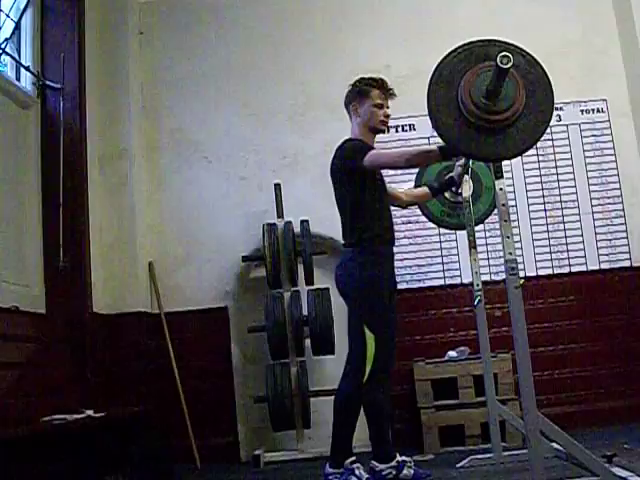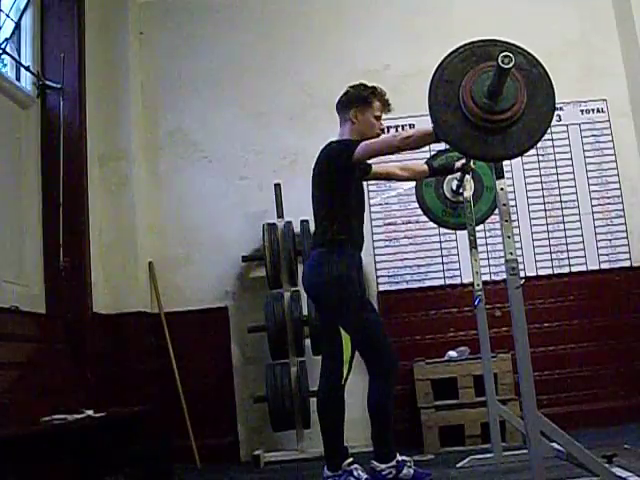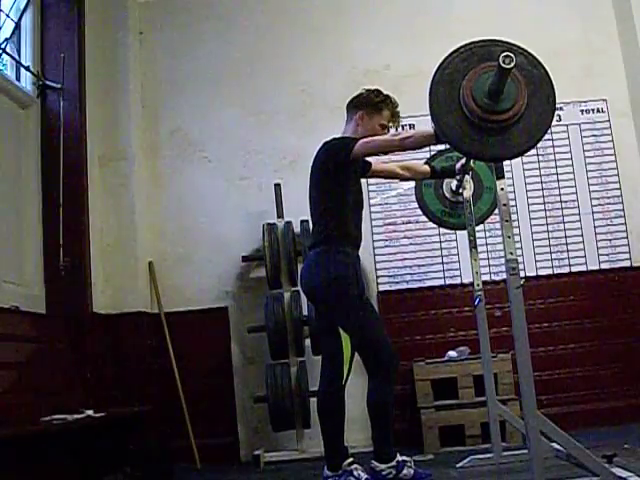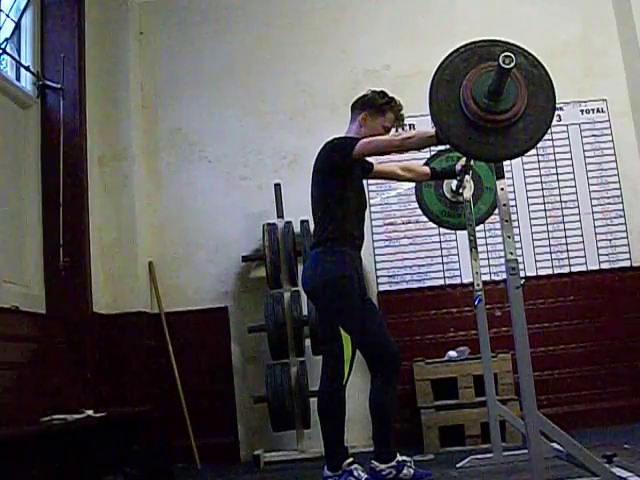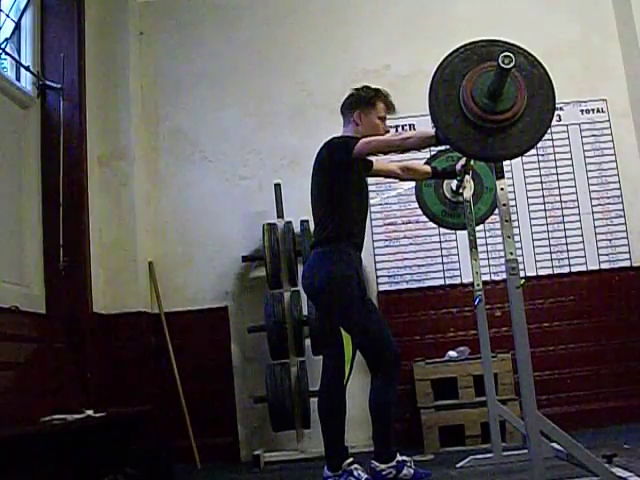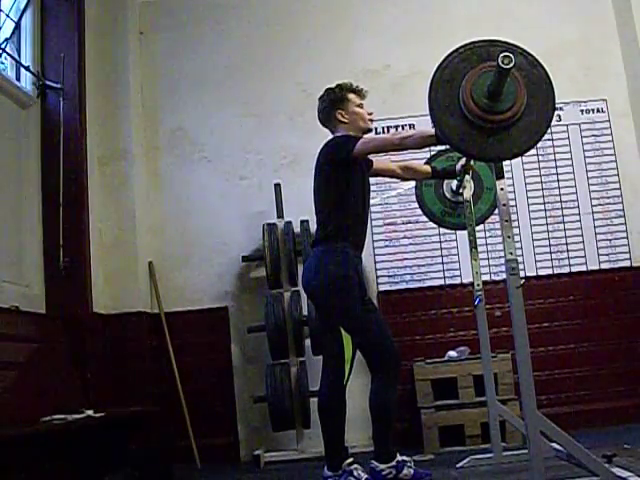
dt=0.5s
person 1, frame 1
left shoulder: (367, 160)
right shoulder: (349, 152)
left elbow: (400, 197)
right elbow: (400, 159)
left wrist: (445, 184)
right wrist: (451, 148)
left hip: (373, 268)
right hip: (364, 268)
left knee: (377, 367)
right knee: (362, 367)
person 1, frame 2
left shoulder: (349, 163)
right shoulder: (336, 153)
left elbow: (399, 171)
right elbow: (401, 143)
left wrist: (446, 169)
left hip: (342, 271)
right hip: (332, 271)
left knee: (383, 362)
right knee: (338, 369)
person 1, frame 3
left shoulder: (348, 163)
right shoulder: (333, 151)
left elbow: (400, 169)
right elbow: (400, 143)
left wrist: (446, 171)
left hip: (339, 270)
right hip: (331, 269)
left knee: (383, 361)
right knee: (337, 369)
person 1, frame 4
left shoulder: (351, 164)
right shoulder: (336, 150)
left elbow: (403, 170)
right elbow: (403, 143)
left wrist: (448, 172)
left hip: (339, 270)
right hip: (333, 269)
left knee: (386, 360)
right knee: (338, 370)
person 1, frame 5
left shoulder: (351, 161)
right shoulder: (336, 149)
left elbow: (401, 169)
right elbow: (402, 143)
left wrist: (447, 171)
left hip: (337, 270)
right hip: (334, 270)
left knee: (385, 359)
right knee: (352, 366)
person 1, frame 6
left shoulder: (350, 159)
right shoulder: (337, 148)
left elbow: (399, 169)
right elbow: (400, 142)
left wrist: (446, 172)
left hip: (336, 269)
right hip: (334, 268)
left knee: (380, 360)
right knee: (361, 364)
